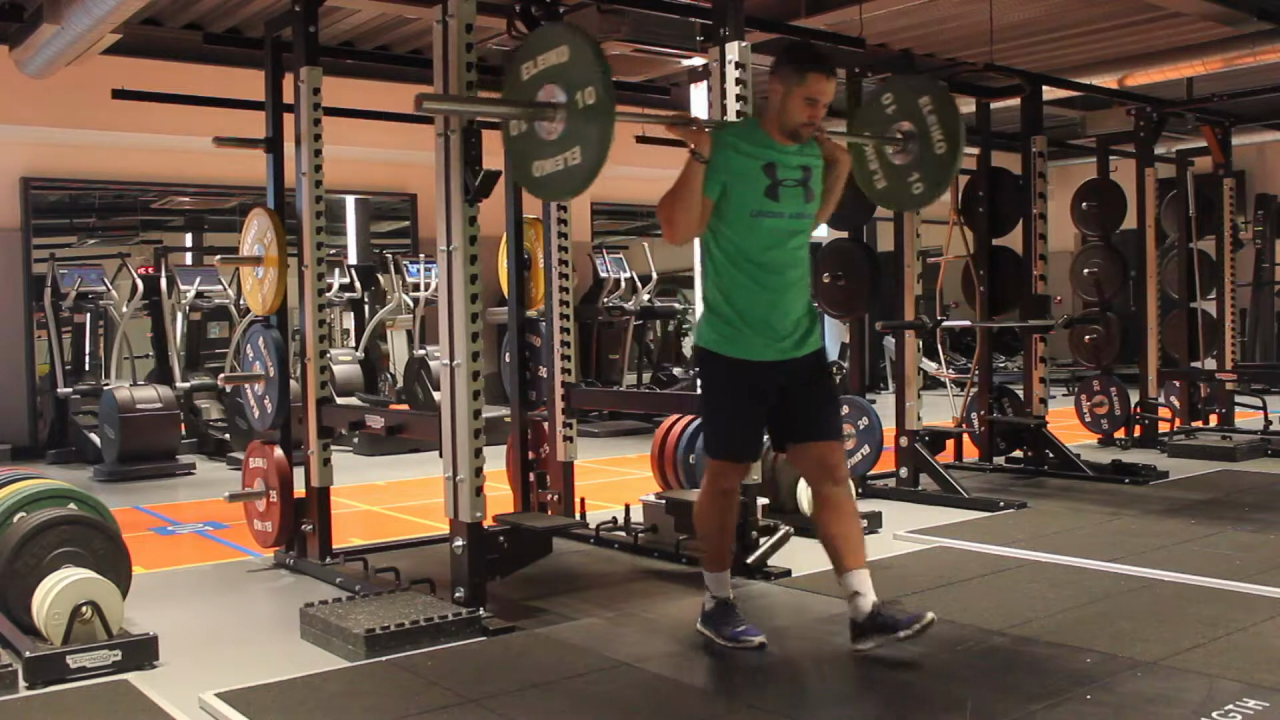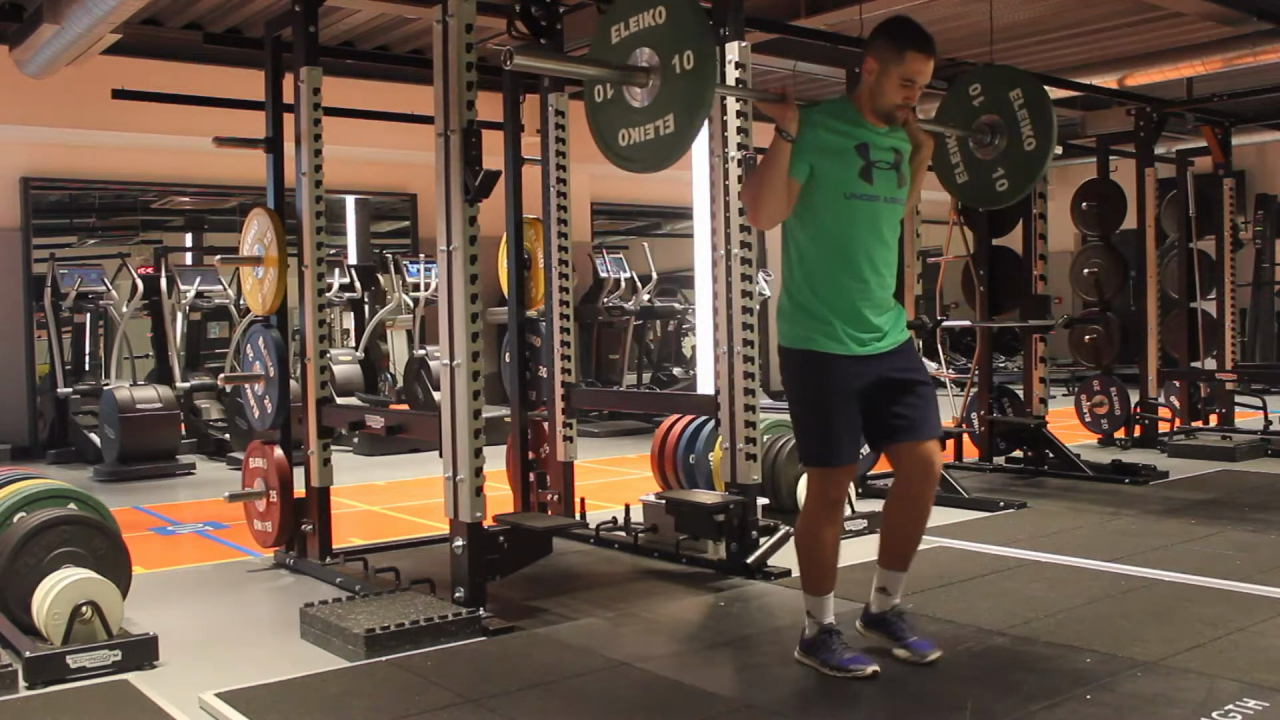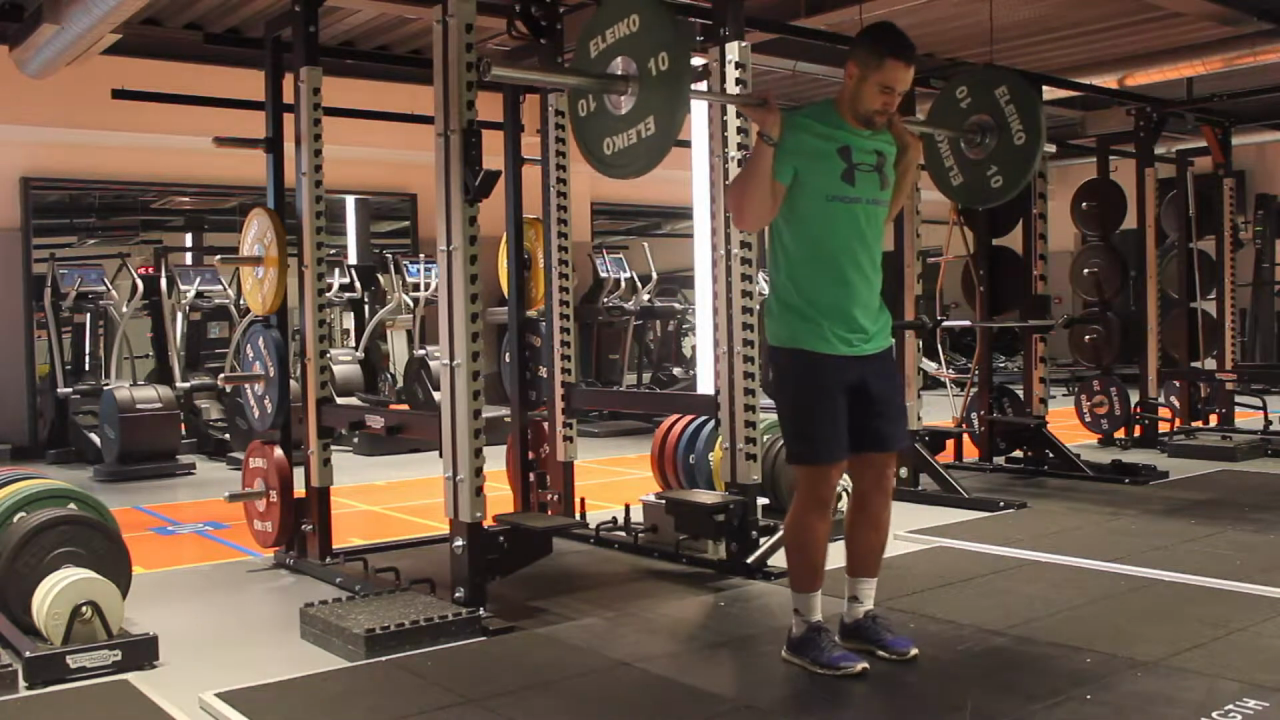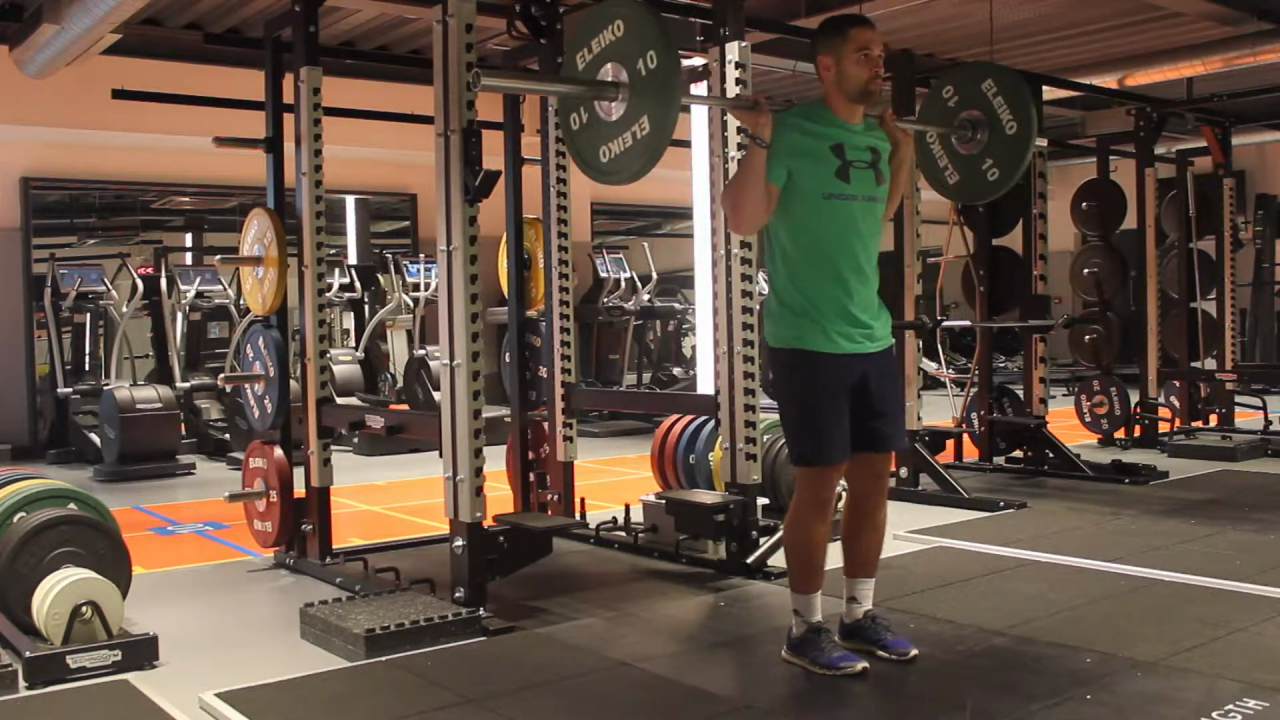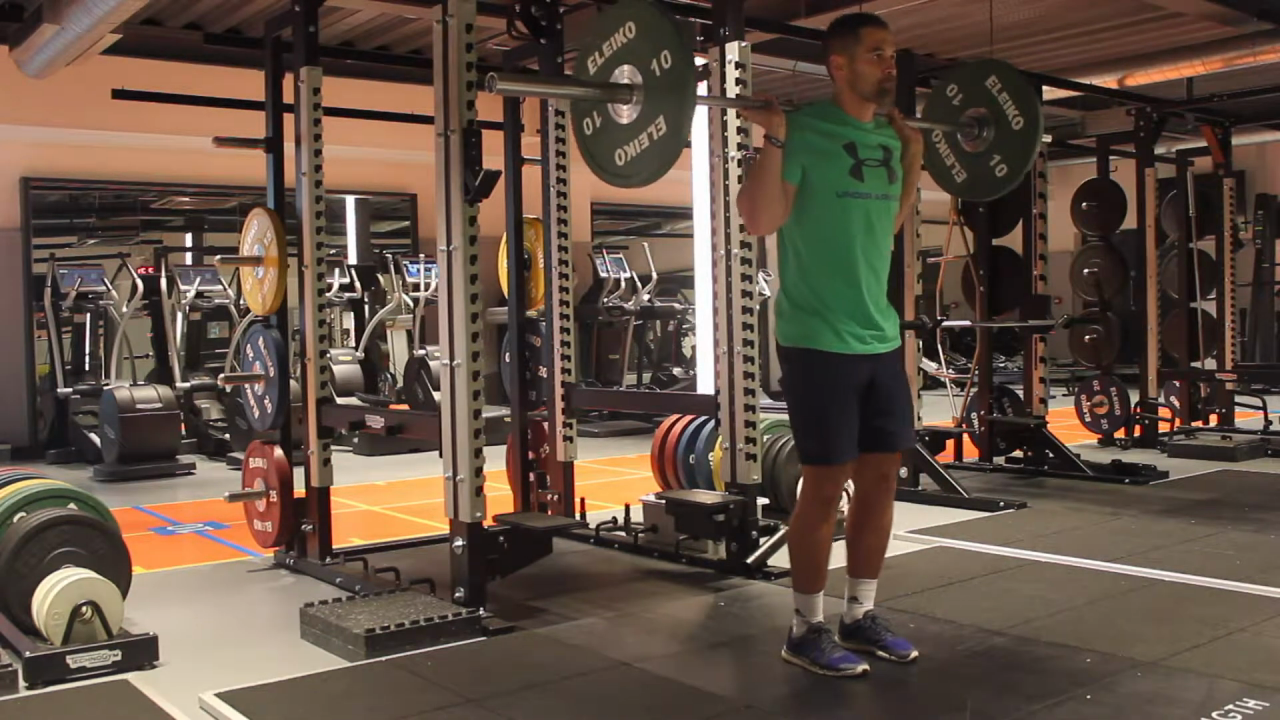
dt=1s
person 1, frame 1
left shoulder: (810, 155)
right shoulder: (727, 148)
right elbow: (678, 229)
left wrist: (839, 167)
right wrist: (698, 156)
left hip: (800, 346)
right hip: (734, 349)
left knee: (830, 471)
right knee: (725, 478)
left ankle: (865, 609)
right ankle: (717, 604)
person 1, frame 2
left shoulder: (897, 139)
right shoulder: (817, 128)
right elbow: (763, 212)
left wrist: (922, 154)
right wrist: (785, 130)
left hip: (889, 338)
right hip: (821, 343)
left knee: (923, 466)
right knee: (831, 486)
left ankle: (885, 604)
right ankle: (818, 630)
person 1, frame 3
left shoulder: (883, 141)
right shoulder: (800, 132)
right elbow: (748, 216)
left wrist: (909, 156)
right wrist: (767, 135)
left hip: (872, 339)
right hip: (807, 343)
left knee: (878, 478)
right knee: (820, 482)
left ankle: (859, 614)
right ankle: (806, 628)
person 1, frame 4
left shoulder: (875, 139)
right shoulder: (792, 132)
right elbow: (744, 219)
left wrist: (904, 154)
right wrist: (758, 137)
left hip: (872, 338)
right hip: (809, 342)
left knee: (874, 478)
right knee: (819, 483)
left ankle: (859, 615)
right ankle: (806, 629)
person 1, frame 5
left shoulder: (886, 137)
right shoulder: (806, 131)
right elbow: (761, 219)
left wrist: (913, 151)
right wrist: (774, 137)
left hip: (880, 337)
right hip: (819, 342)
left knee: (880, 478)
right knee: (826, 484)
left ankle: (859, 615)
right ankle: (806, 628)
